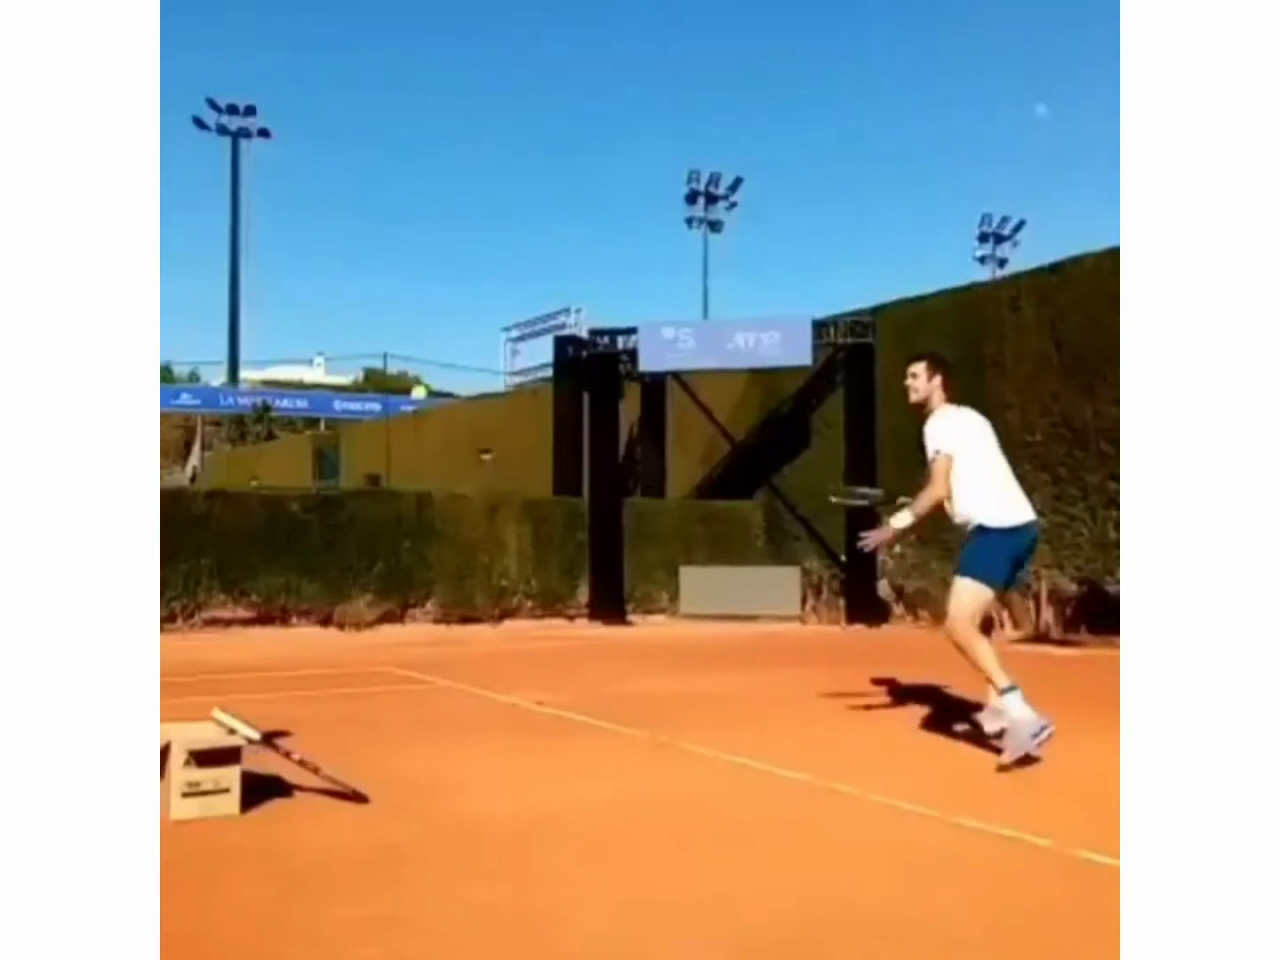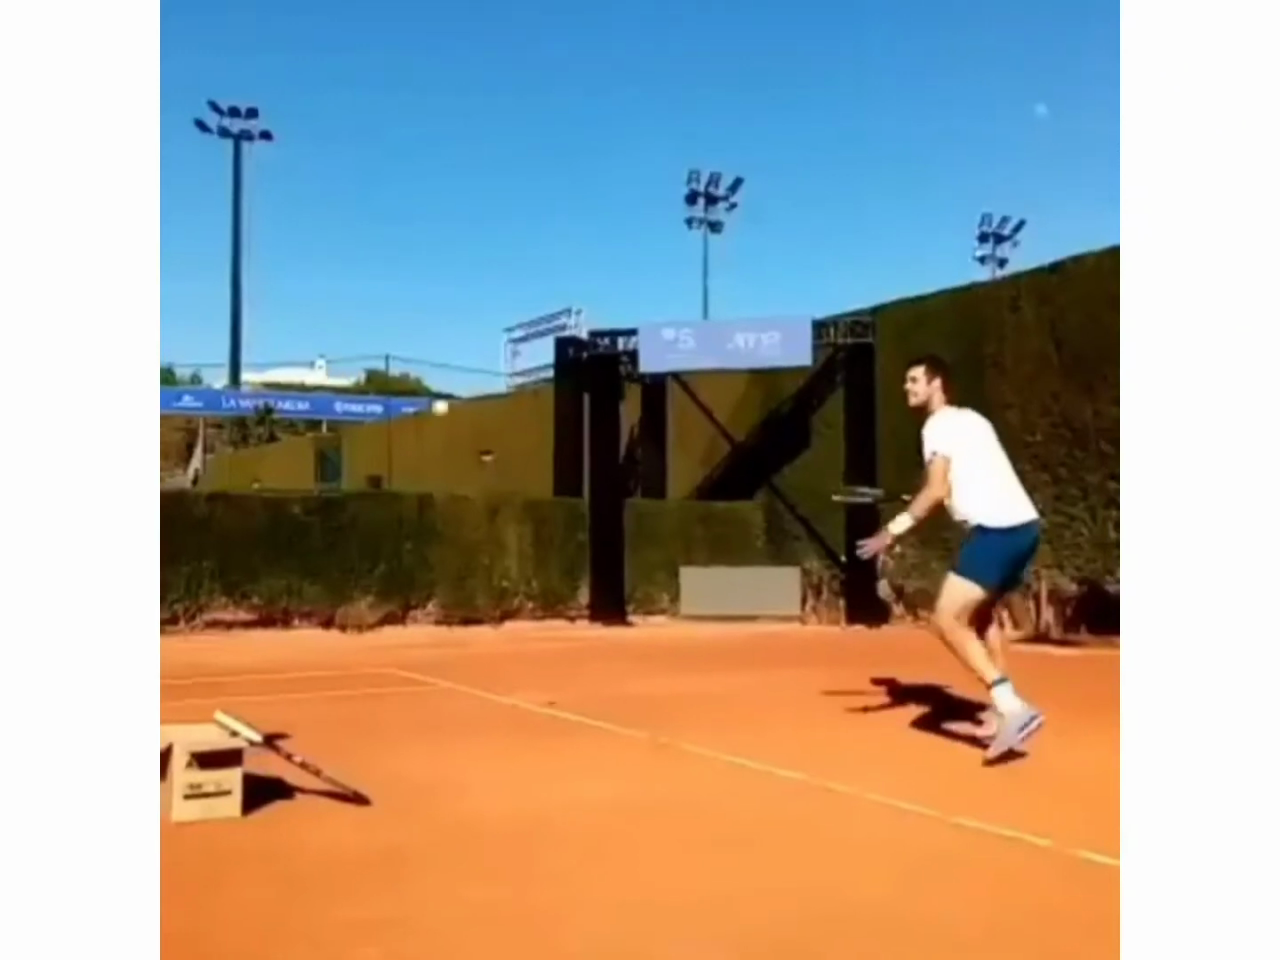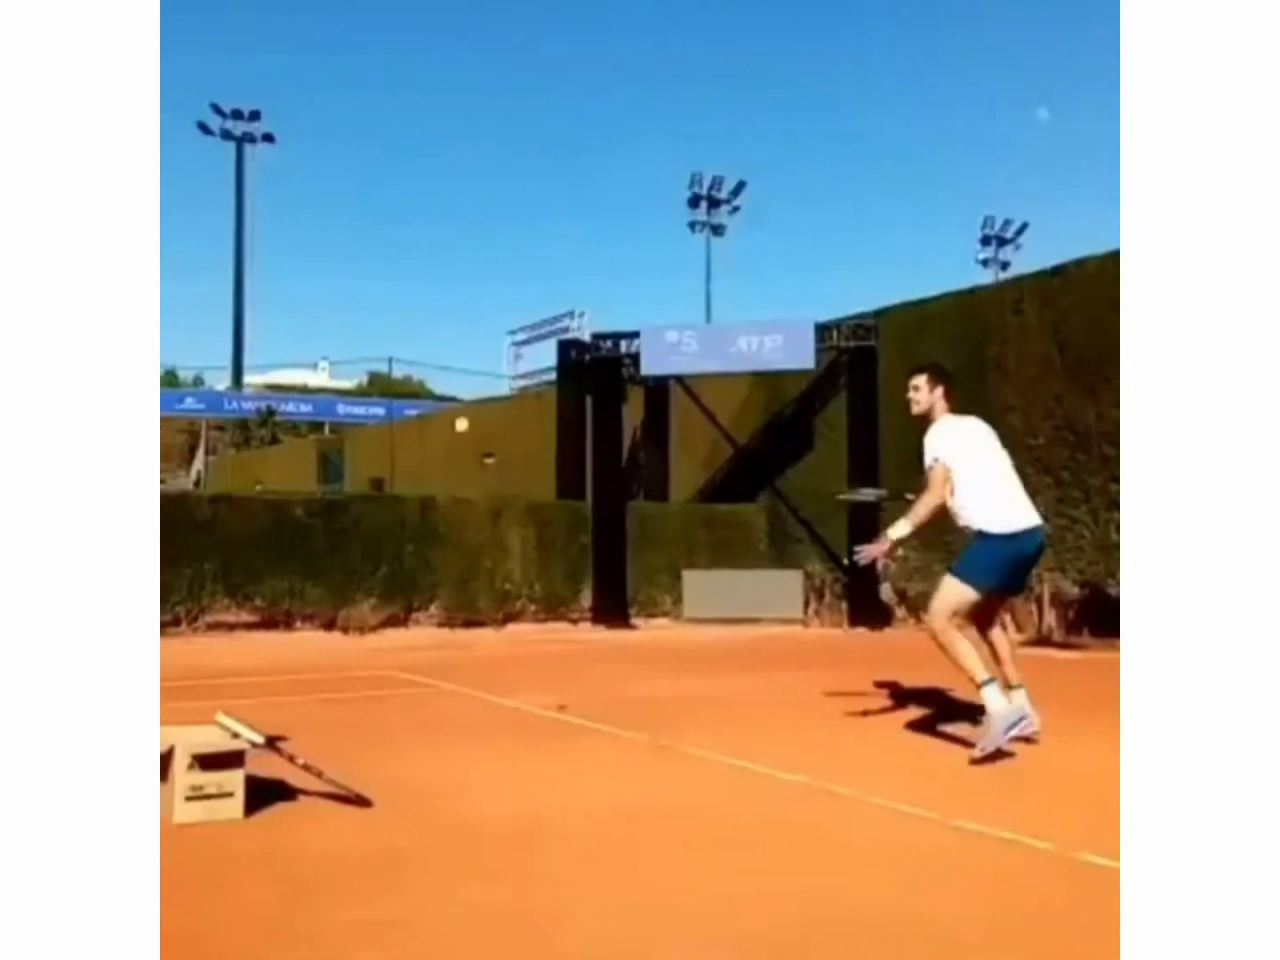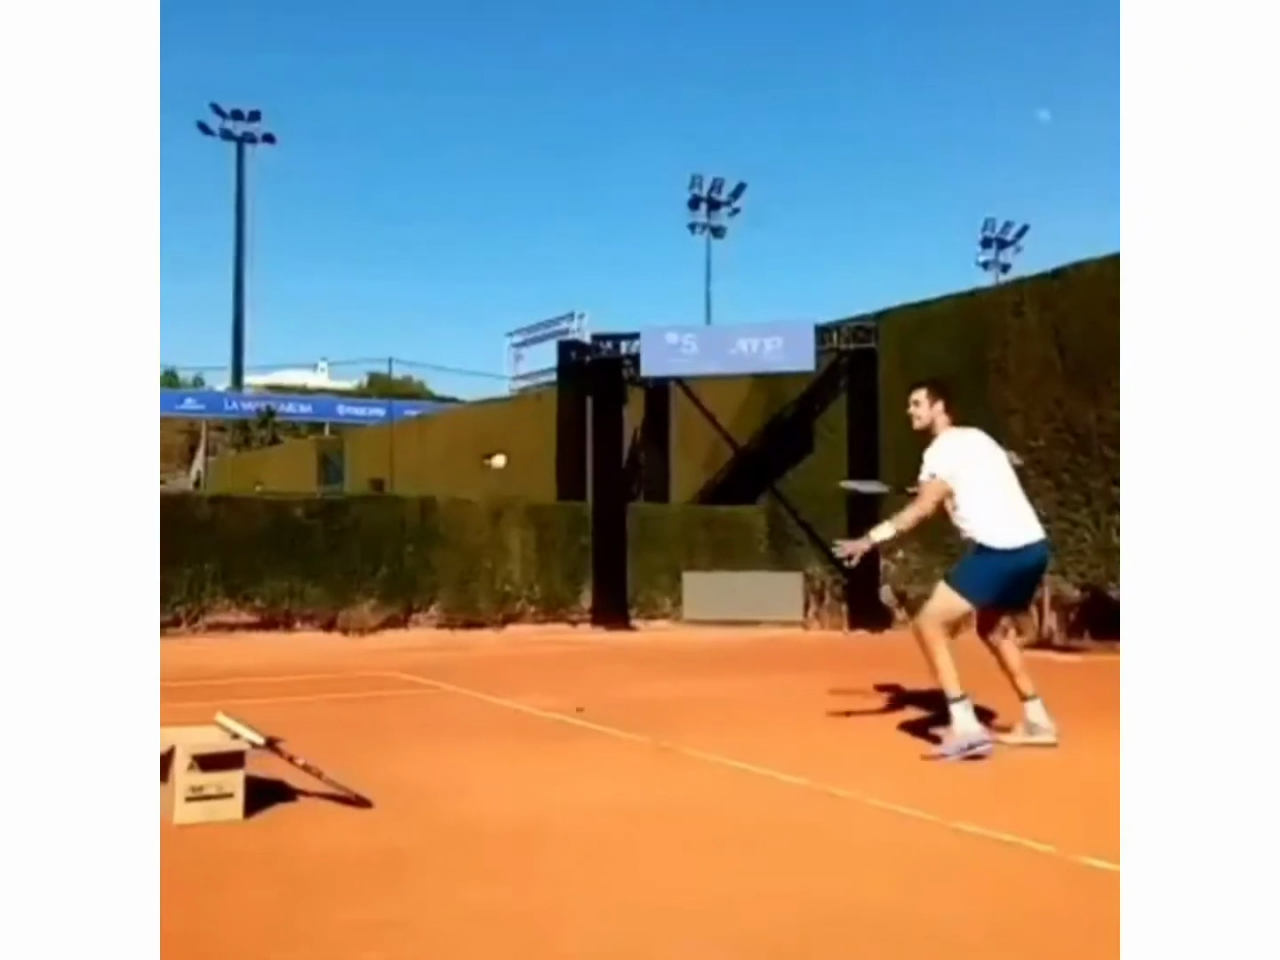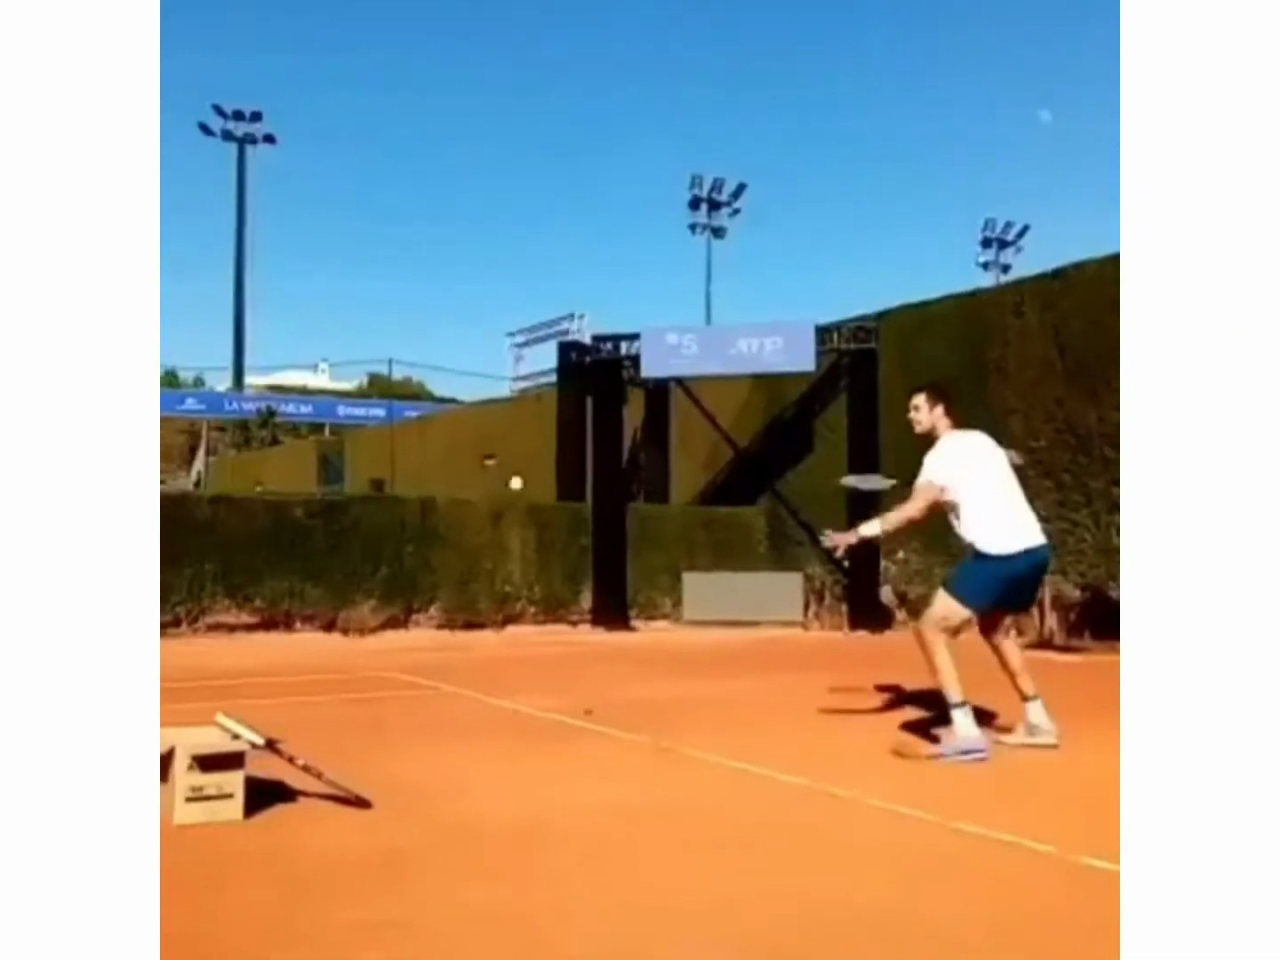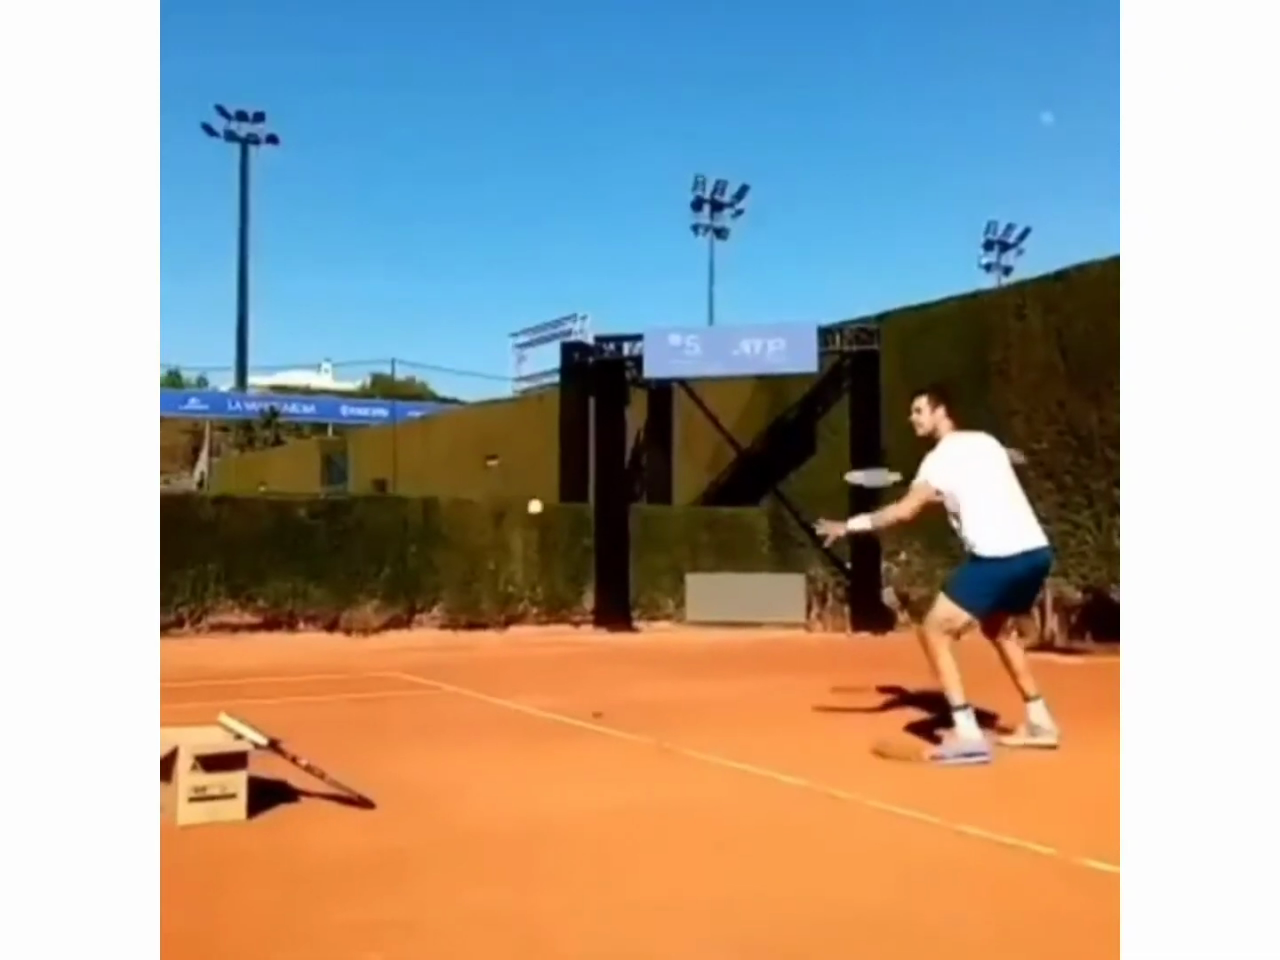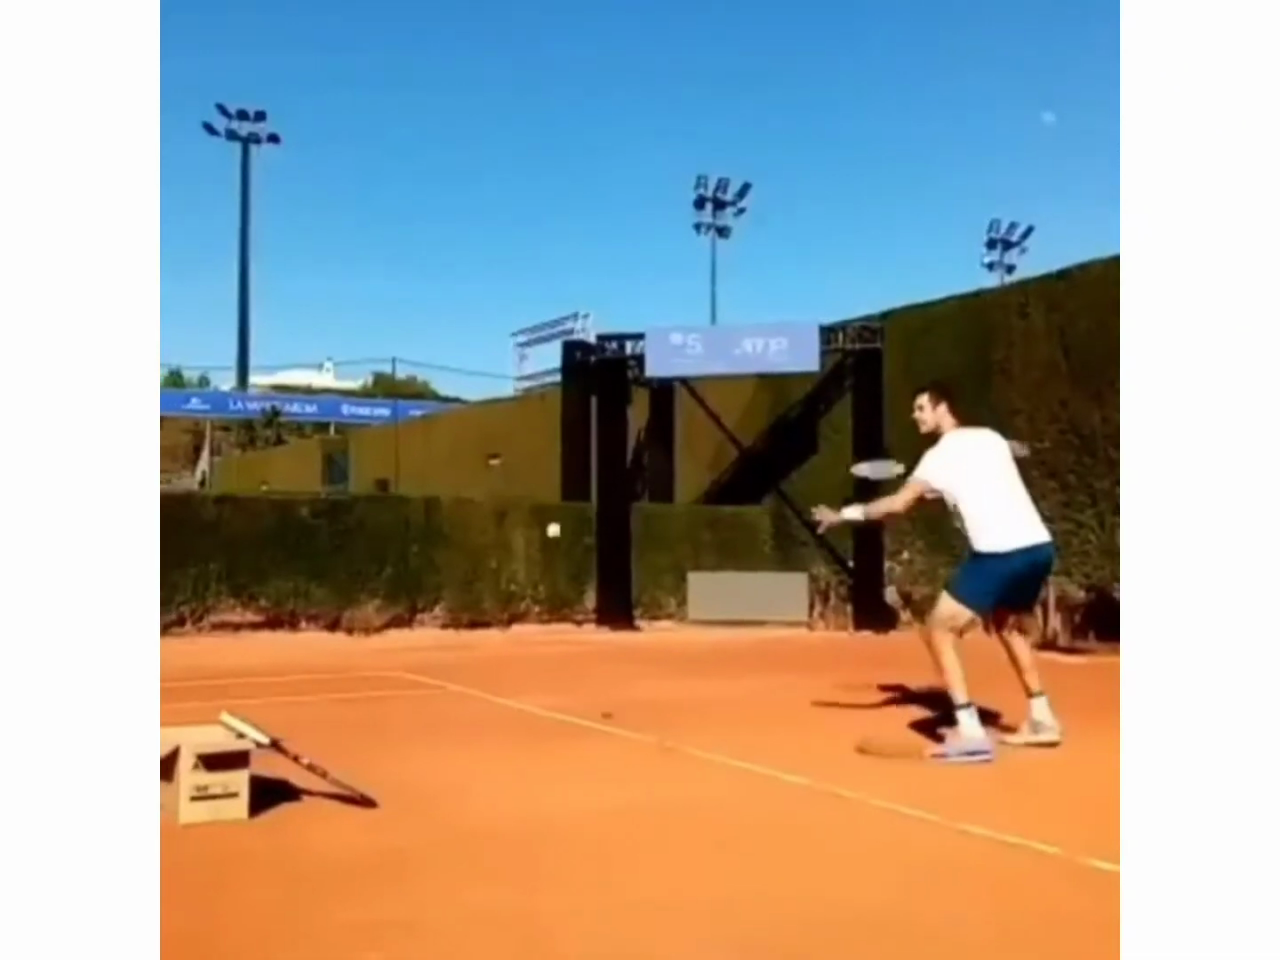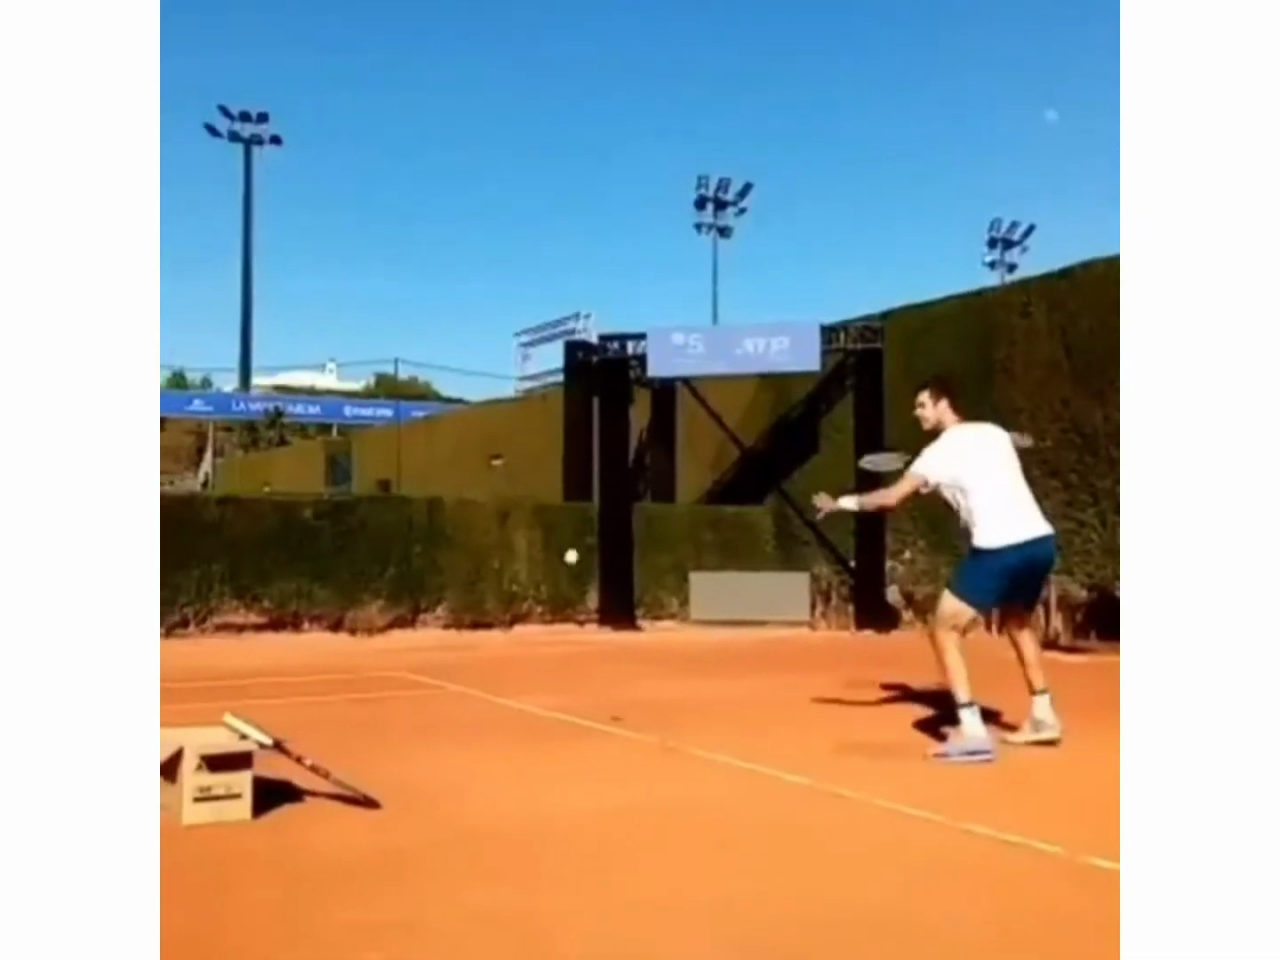
dt=0.1s
person 1, frame 1
left shoulder: (941, 422)
right shoulder: (966, 417)
left elbow: (938, 491)
left wrist: (896, 524)
left hip: (997, 529)
right hip: (1019, 524)
left knee: (959, 626)
right knee: (963, 617)
left ankle: (1024, 717)
right ankle: (999, 708)
person 1, frame 2
left shoulder: (939, 425)
right shoulder: (971, 418)
left elbow: (935, 490)
left wrist: (892, 531)
right wrist: (951, 494)
left hip: (998, 531)
right hip: (1025, 526)
left knee: (947, 620)
right knee: (978, 614)
left ankle: (1012, 707)
right ankle: (1011, 711)
person 1, frame 3
left shoulder: (940, 433)
right shoulder: (973, 426)
left elbow: (935, 496)
left wrist: (891, 537)
right wrist: (952, 496)
left hip: (999, 535)
right hip: (1028, 532)
left knee: (939, 620)
right knee: (984, 617)
left ankle: (1000, 708)
right ankle: (1019, 710)
person 1, frame 4
left shoulder: (941, 449)
right shoulder: (977, 438)
left elbow: (925, 506)
left wrist: (871, 539)
right wrist: (946, 490)
left hip: (999, 551)
right hip: (1035, 546)
left knee: (928, 625)
right knee: (993, 629)
left ankle: (966, 726)
right ankle: (1037, 722)
person 1, frame 5
left shoulder: (942, 454)
right shoulder: (980, 440)
left elbow: (913, 509)
left wrist: (857, 533)
left hip: (998, 556)
right hip: (1035, 550)
left knee: (930, 631)
right knee: (996, 630)
left ankle: (966, 733)
right ankle: (1038, 723)
person 1, frame 6
left shoulder: (940, 458)
right shoulder: (985, 442)
left elbow: (905, 510)
left wrist: (847, 526)
left hip: (997, 558)
right hip: (1038, 551)
left knee: (934, 634)
right knee: (1000, 630)
left ankle: (968, 736)
right ankle: (1039, 722)
person 1, frame 7
left shoulder: (940, 455)
right shoulder: (989, 437)
left elbow: (898, 503)
right elbow: (1014, 452)
left wrist: (843, 514)
left hip: (999, 554)
right hip: (1040, 547)
left knee: (939, 633)
right knee: (1008, 626)
left ankle: (971, 734)
right ankle: (1041, 719)
person 1, frame 8
left shoulder: (939, 453)
right shoulder: (992, 433)
left elbow: (890, 497)
right elbow: (1021, 441)
left wrist: (841, 502)
left hip: (999, 549)
right hip: (1042, 541)
left knee: (945, 633)
right knee: (1017, 623)
left ankle: (973, 733)
right ankle: (1043, 717)
